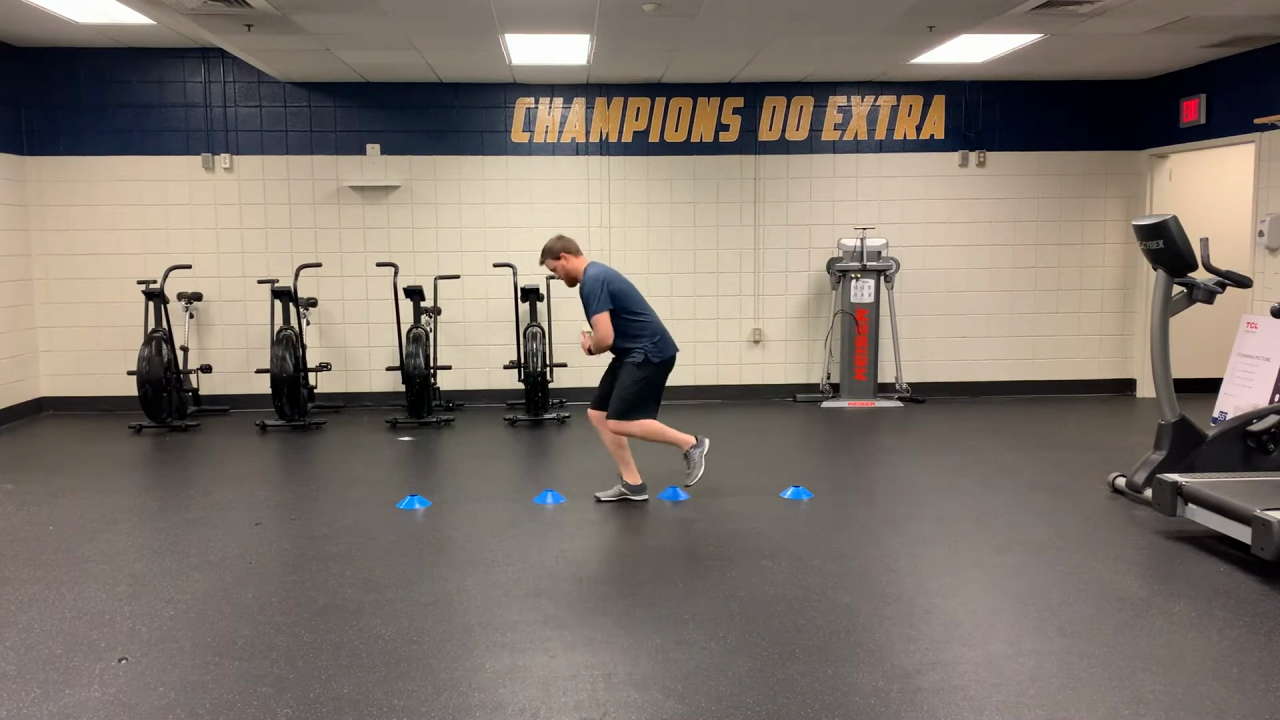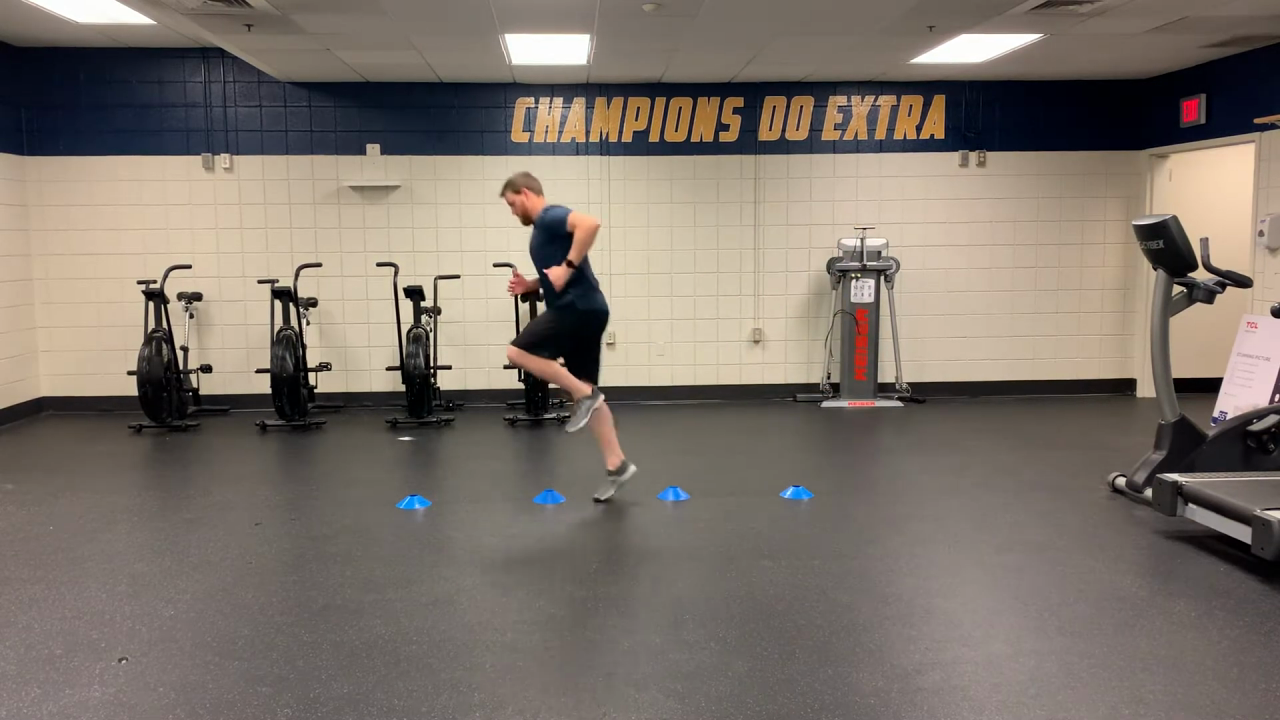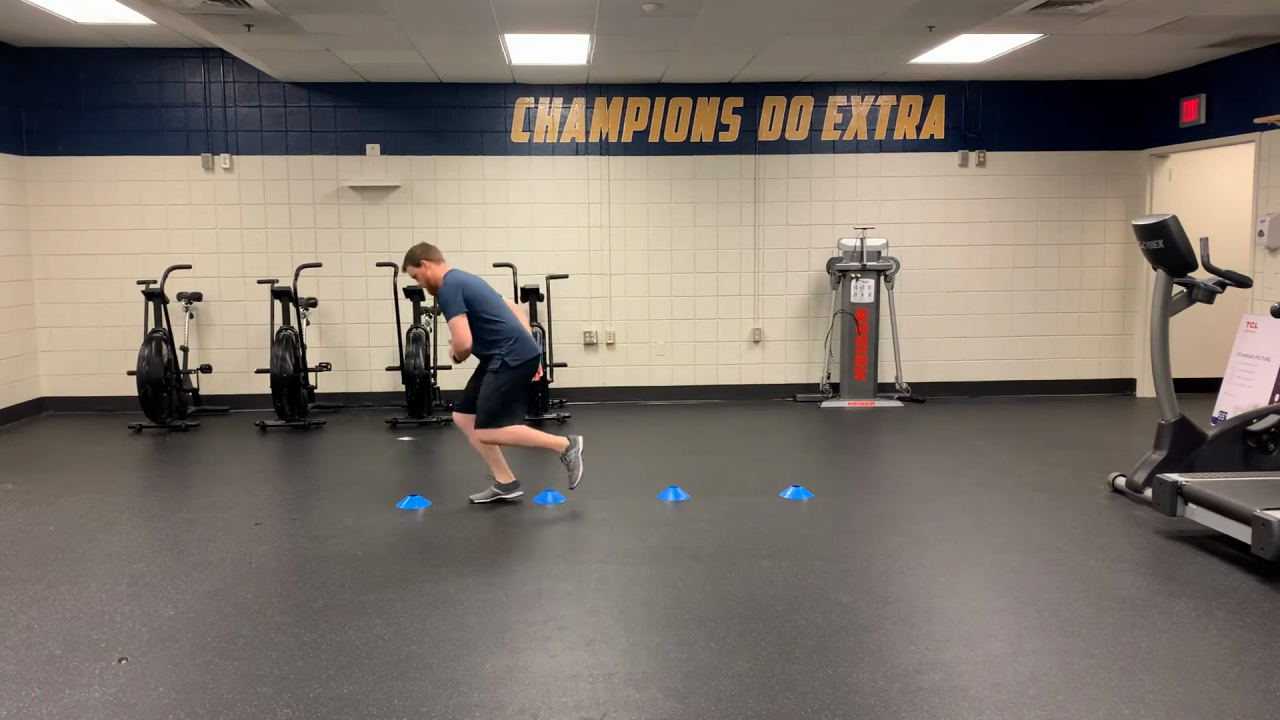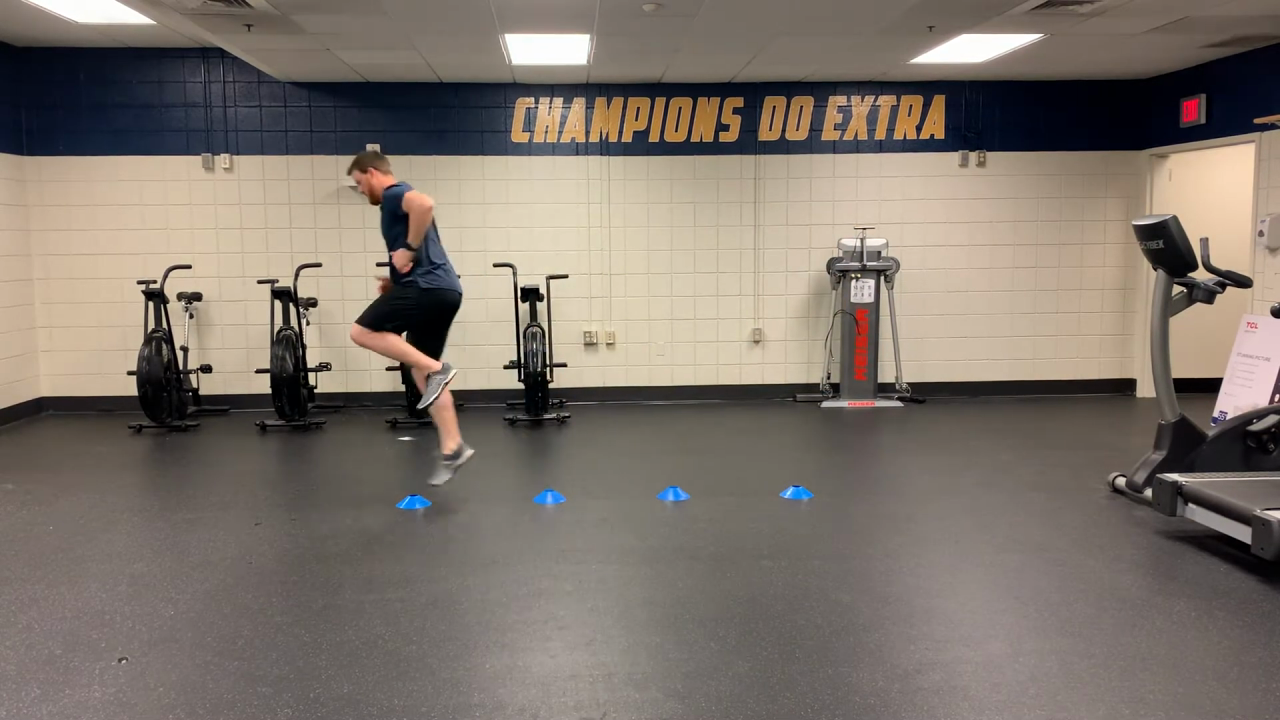
dt=0.7s
person 1, frame 1
left shoulder: (593, 282)
right shoulder: (596, 275)
left elbow: (604, 338)
left wrist: (589, 347)
left hip: (649, 354)
right hip: (635, 353)
left knee: (620, 422)
right knee: (598, 414)
left ankle: (691, 444)
right ankle: (632, 483)
person 1, frame 2
left shoulder: (551, 216)
right shoulder: (544, 227)
left elbow: (590, 223)
left wrist: (568, 267)
right wrist: (529, 285)
left hip: (579, 308)
right hip: (576, 310)
left knee: (518, 353)
right knee: (583, 392)
left ankle: (584, 393)
right ankle: (617, 465)
person 1, frame 3
left shoulder: (448, 289)
right shoulder: (461, 280)
left elbow: (463, 343)
right elbow: (514, 308)
left wrist: (456, 356)
right wrist: (531, 357)
left hip: (510, 359)
right hip: (505, 357)
left knee: (488, 432)
right knee: (464, 418)
left ankle: (566, 446)
right ankle: (505, 483)
person 1, frame 4
left shoulder: (394, 195)
right shoulder: (398, 201)
left elbow: (424, 203)
left wrist: (409, 250)
right wrist: (394, 281)
left hip: (426, 287)
right hip: (443, 290)
left knee: (363, 332)
right knee: (426, 373)
left ankle: (434, 367)
right ankle: (453, 448)
